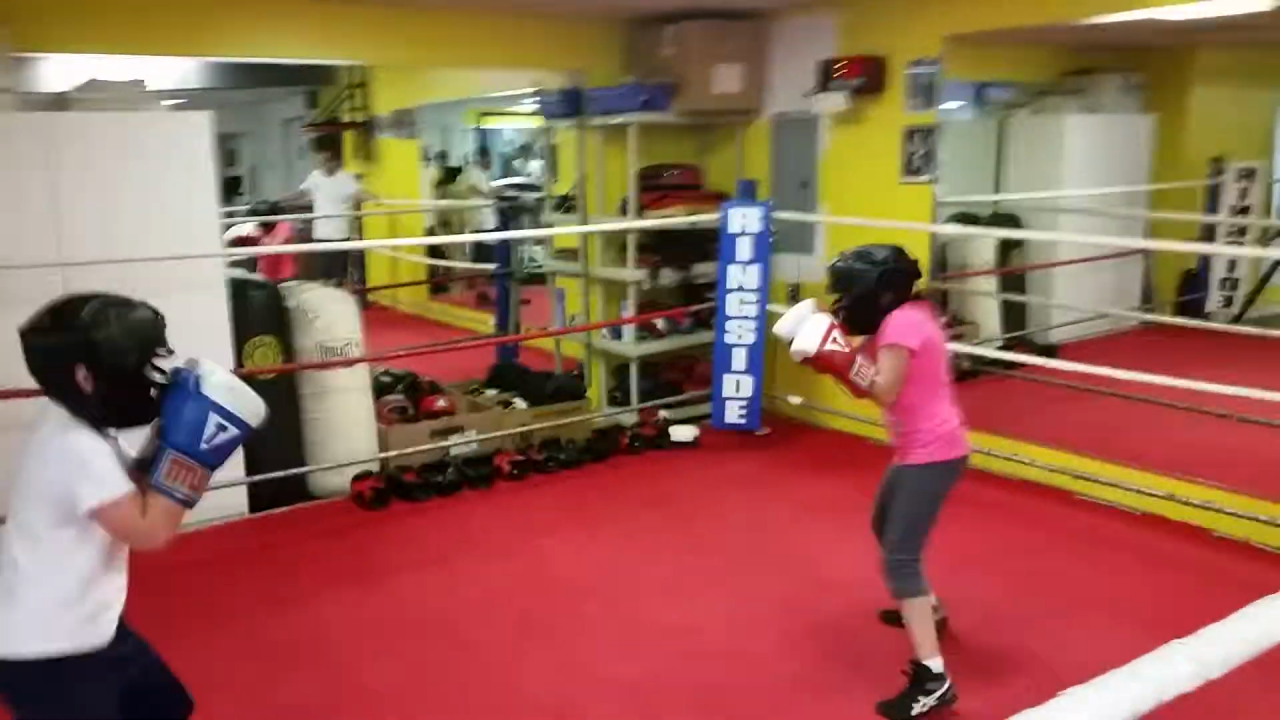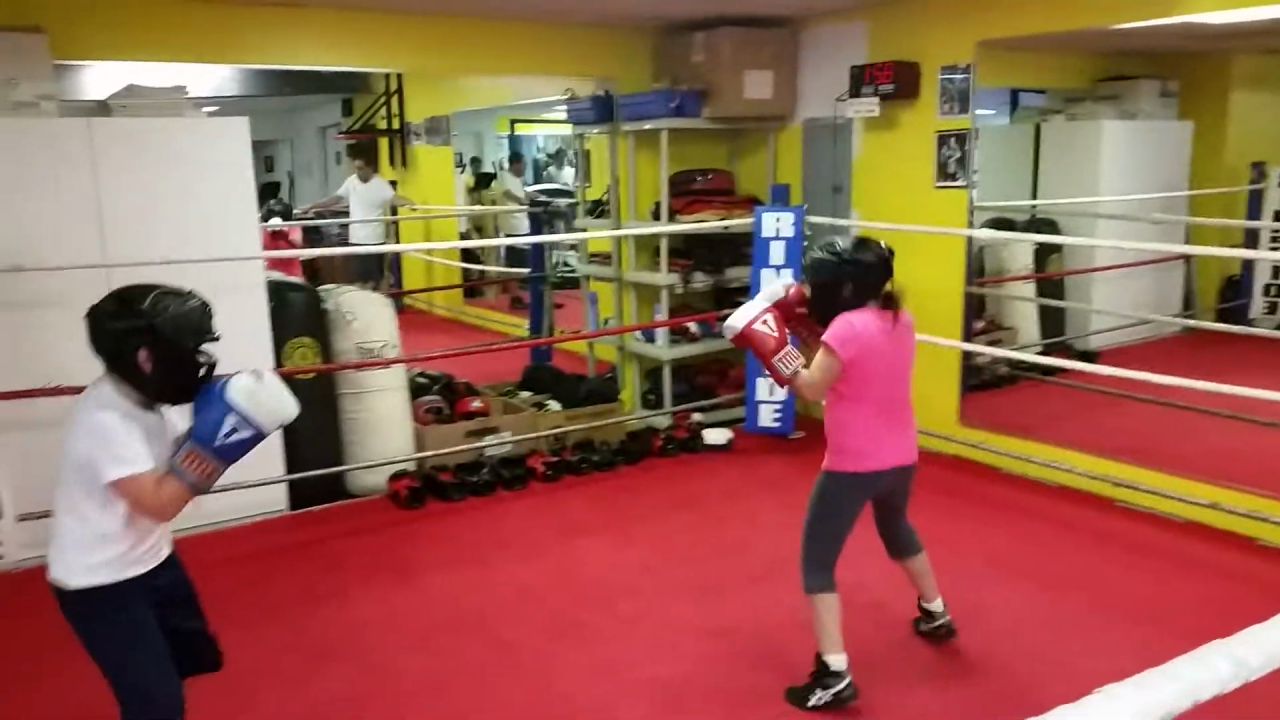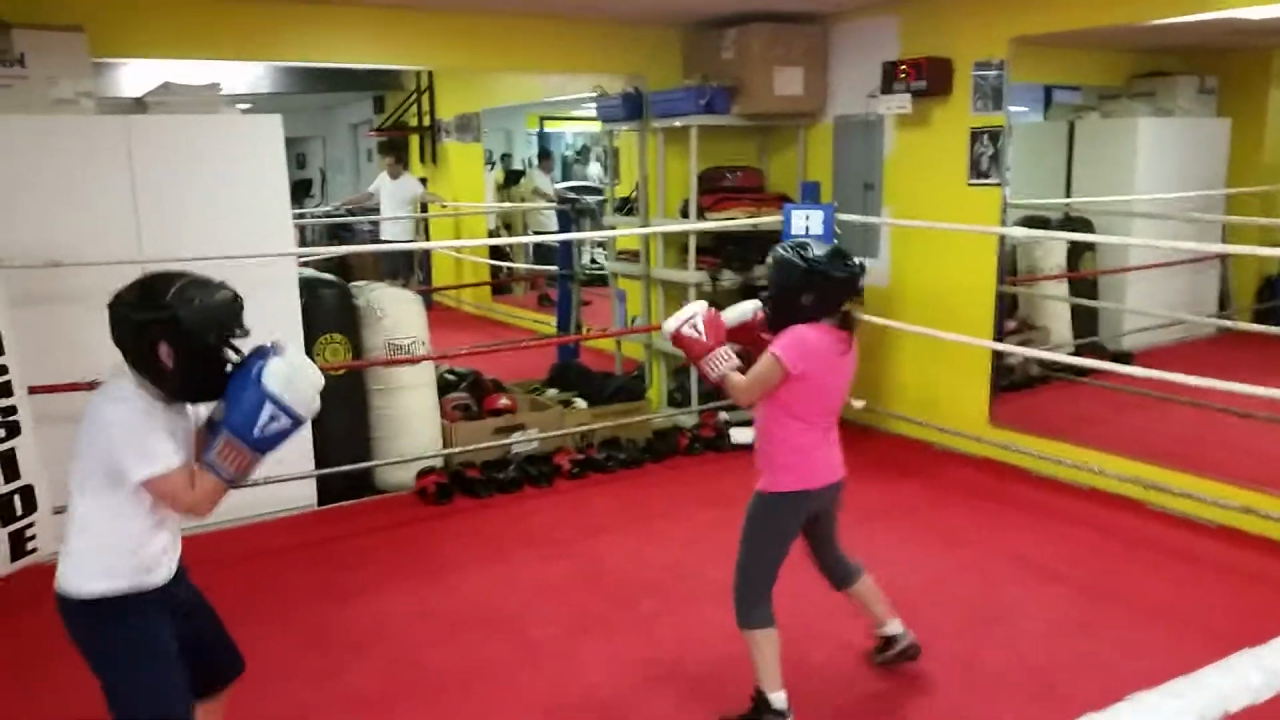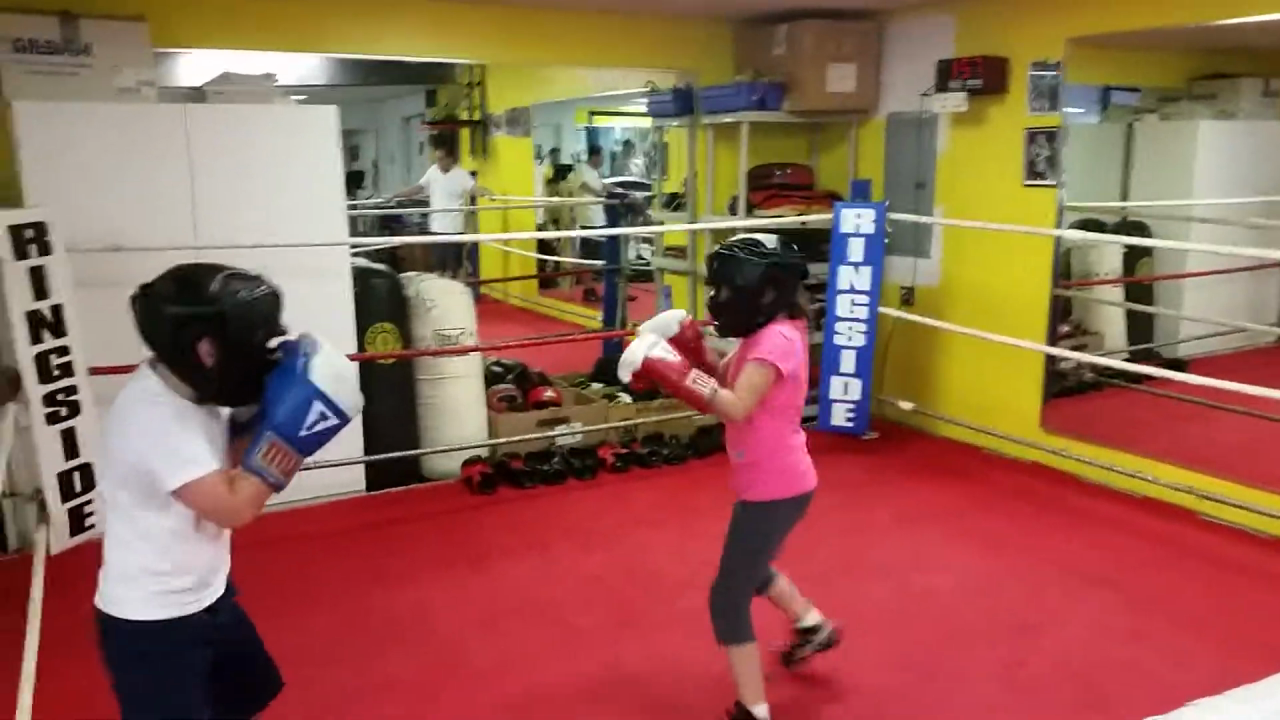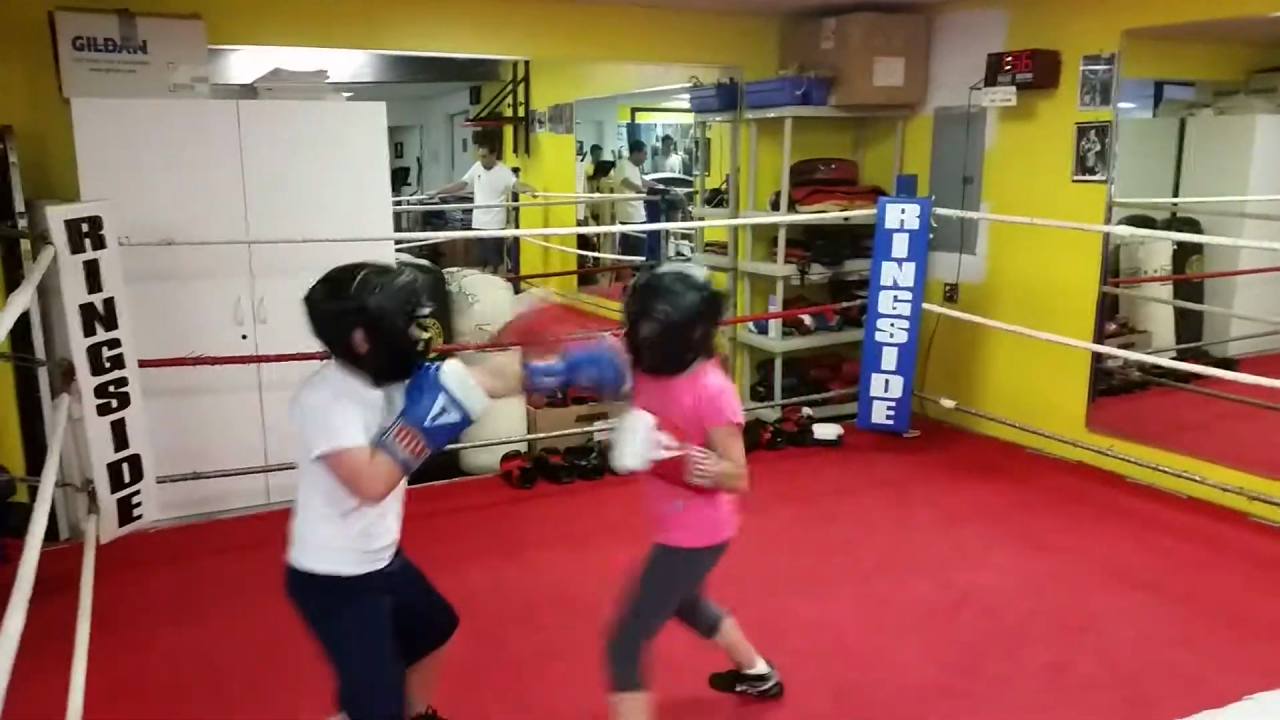
dt=0.5s
person 1, frame 1
left shoulder: (902, 322)
right shoulder: (908, 315)
left elbow: (883, 393)
right elbow: (862, 365)
left wrist: (838, 356)
right wrist: (818, 342)
left hip: (932, 452)
right hip: (922, 447)
left knee: (898, 558)
right knee: (886, 523)
left ankle: (932, 678)
right ankle: (926, 607)
person 1, frame 2
left shoulder: (849, 327)
right shoulder: (898, 319)
left elbow: (813, 389)
left wrist: (771, 347)
right wrist: (800, 323)
left hip: (854, 464)
right hip: (901, 456)
left knee: (817, 561)
right knee: (896, 526)
left ankle: (834, 675)
right ankle: (934, 612)
person 1, frame 3
left shoulder: (797, 340)
right shoulder: (842, 337)
left elbow: (745, 394)
left wrist: (708, 348)
right wrist: (761, 341)
left hip: (787, 483)
right hip: (827, 477)
left knee: (751, 589)
right knee: (830, 558)
right ankle: (895, 634)
person 1, frame 4
left shoulder: (777, 340)
right shoulder: (759, 335)
left elbow: (735, 408)
right elbow: (724, 381)
left wrist: (675, 375)
right wrist: (692, 352)
left hip: (774, 489)
right hip: (772, 483)
left knee: (726, 600)
right knee: (749, 567)
right ankle: (813, 626)
person 1, frame 5
left shoulder: (710, 390)
right shoulder: (651, 366)
left elbow: (734, 477)
left wrist: (675, 459)
left hip: (693, 535)
right hip: (678, 526)
left knee: (623, 647)
right knee: (687, 606)
right ankle: (757, 671)
person 2, frame 1
left shoulder: (71, 429)
right shoulder: (75, 450)
left elbow: (132, 494)
right elbow: (147, 531)
left wrist: (172, 439)
right wrist: (189, 449)
left hip: (88, 636)
right hip: (51, 659)
person 2, frame 2
left shoulder: (146, 398)
right shoulder: (105, 420)
left elbow: (176, 458)
right elbow: (160, 502)
left wrist: (225, 416)
right wrist: (215, 436)
left hip: (152, 564)
right hip: (99, 587)
left knee: (194, 656)
person 2, frame 3
left shoulder: (158, 393)
right shoulder: (127, 414)
left elbow: (193, 456)
right elbow: (194, 498)
left wrist: (236, 408)
right wrist: (247, 427)
left hip: (157, 577)
right hip: (108, 597)
left knee: (215, 671)
person 2, frame 4
left shoulder: (179, 392)
right shoulder: (156, 417)
left elbow: (223, 466)
right elbow: (232, 509)
left wrist: (262, 411)
right wrist: (287, 429)
left hip: (204, 597)
right hip: (153, 622)
person 2, frame 5
left shoulder: (390, 377)
right shoulder: (322, 396)
left elbow: (479, 380)
right elbow: (371, 484)
left wrist: (565, 366)
right wrist: (421, 421)
left hip: (379, 561)
right hip: (333, 579)
left knee: (434, 631)
